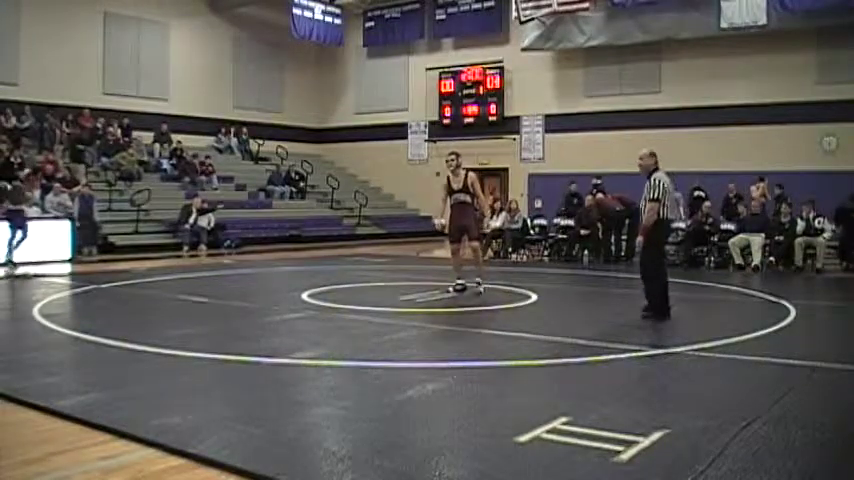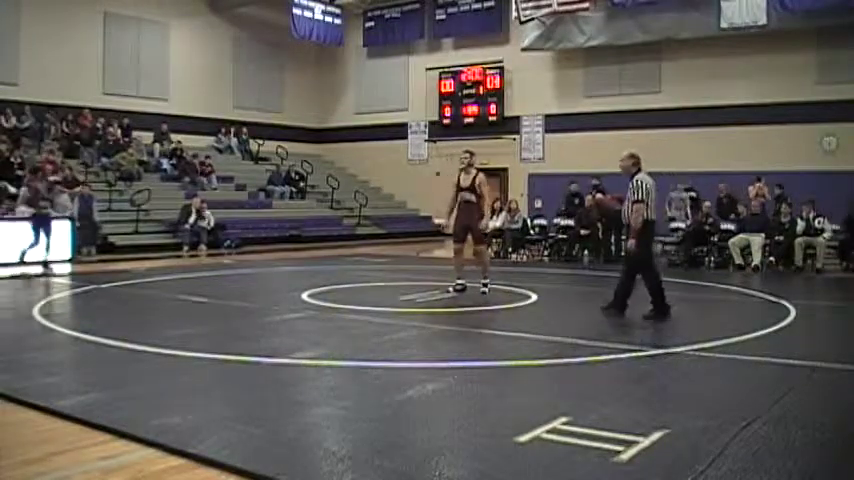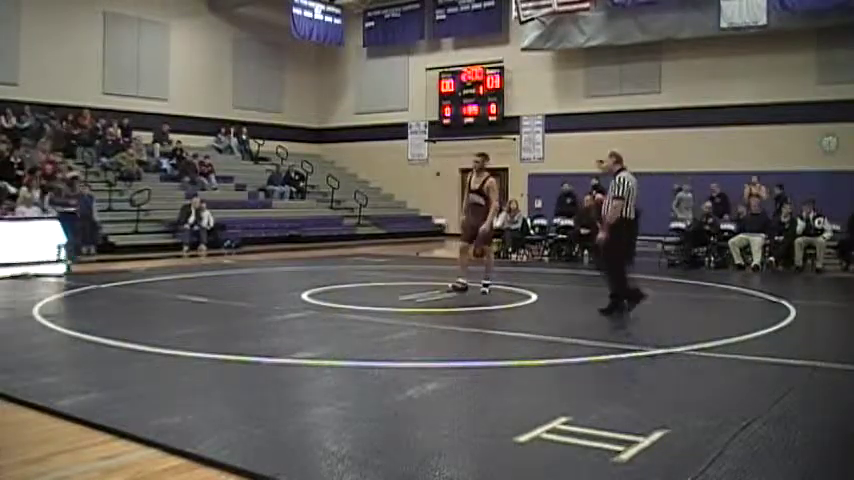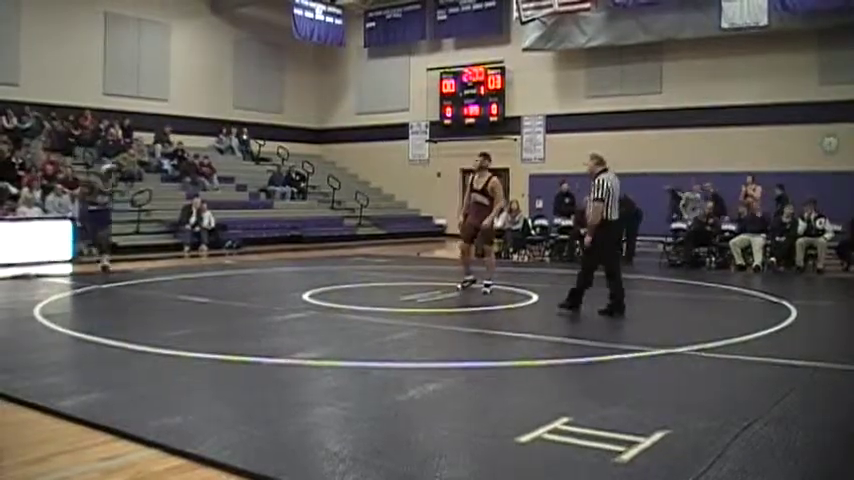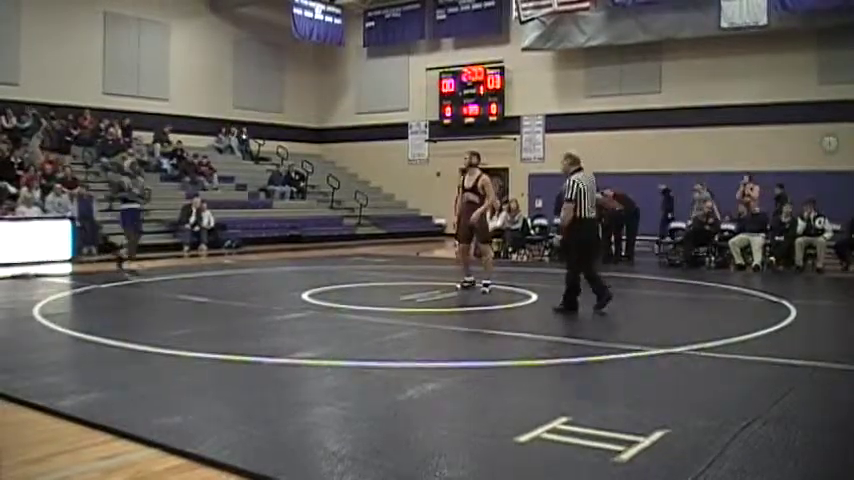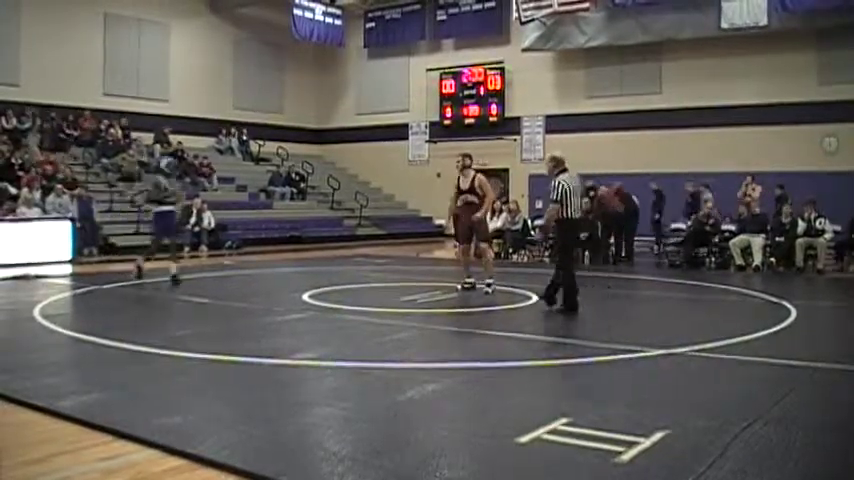
dt=0.4s
person 1, frame 1
left shoulder: (655, 180)
right shoulder: (657, 177)
left elbow: (652, 210)
left wrist: (642, 233)
left hip: (656, 228)
right hip: (656, 227)
left knee: (655, 268)
right knee: (648, 266)
left ankle: (660, 309)
right ankle: (654, 303)
person 1, frame 2
left shoulder: (638, 181)
right shoulder: (641, 179)
left elbow: (638, 211)
left wrist: (633, 237)
left hip: (640, 230)
right hip: (641, 229)
left knee: (648, 270)
right knee: (629, 268)
left ankle: (661, 308)
right ankle: (618, 303)
person 1, frame 3
left shoulder: (620, 178)
right shoulder: (627, 177)
left elbow: (617, 207)
left wrist: (604, 229)
left hip: (618, 227)
right hip: (624, 226)
left knee: (609, 265)
right knee: (617, 266)
left ankle: (631, 294)
right ankle: (617, 303)
person 1, frame 4
left shoulder: (600, 180)
right shoulder: (612, 177)
left elbow: (597, 209)
left wrist: (589, 233)
left hip: (601, 229)
right hip: (612, 227)
left knee: (587, 267)
right knee: (612, 268)
left ankle: (573, 301)
right ankle: (617, 305)
person 1, frame 5
left shoulder: (573, 181)
right shoulder: (589, 176)
left elbow: (568, 209)
left wrist: (561, 231)
left hip: (578, 226)
right hip: (591, 224)
left knee: (573, 266)
right knee: (587, 264)
left ankle: (570, 303)
right ankle: (602, 292)
person 1, frame 6
left shoulder: (558, 182)
right shoulder: (575, 177)
left elbow: (554, 209)
left hip: (565, 225)
right hip: (575, 223)
left knee: (565, 265)
right knee: (563, 263)
left ankle: (570, 303)
right ankle: (550, 294)
person 2, frame 1
left shoulder: (470, 176)
right shoulder: (447, 180)
left elbow: (480, 196)
right elbow: (444, 200)
left wrist: (486, 215)
right wrist: (440, 218)
left hip: (470, 214)
right hip: (454, 216)
left knee: (475, 246)
right knee: (454, 249)
left ankle: (479, 279)
right ankle: (459, 282)
person 2, frame 2
left shoulder: (480, 177)
right shoulder: (458, 177)
left elbow: (486, 199)
right elbow: (453, 199)
left wrist: (485, 218)
right wrist: (448, 218)
left hip: (476, 216)
right hip: (461, 215)
left knee: (480, 249)
right knee: (457, 249)
left ankle: (485, 281)
right ankle: (460, 282)
person 2, frame 3
left shoulder: (490, 181)
right shoulder: (470, 177)
left elbow: (495, 204)
left wrist: (487, 223)
right wrist: (463, 214)
left hip: (484, 218)
right hip: (470, 217)
left knee: (486, 250)
right knee: (463, 248)
left ankle: (486, 282)
right ankle: (462, 282)
person 2, frame 4
left shoulder: (493, 181)
right shoulder: (472, 177)
left elbow: (501, 202)
left wrist: (490, 218)
right wrist: (462, 214)
left hip: (485, 218)
right hip: (471, 216)
left knee: (488, 250)
right knee: (464, 248)
left ankle: (488, 282)
right ankle: (469, 277)
person 2, frame 5
left shoulder: (483, 178)
right shoulder: (463, 177)
left elbow: (492, 199)
left wrist: (479, 212)
right wrist: (456, 216)
left hip: (478, 217)
right hip: (465, 217)
left knee: (484, 249)
right knee: (463, 248)
left ankle: (487, 281)
right ankle: (468, 279)
person 2, frame 6
left shoulder: (479, 178)
right shoulder: (458, 180)
left elbow: (491, 196)
right elbow: (454, 200)
left wrist: (482, 212)
right wrist: (449, 218)
left hip: (477, 216)
right hip: (463, 217)
left knee: (484, 248)
right knee: (463, 249)
left ankle: (490, 281)
right ankle: (469, 280)
